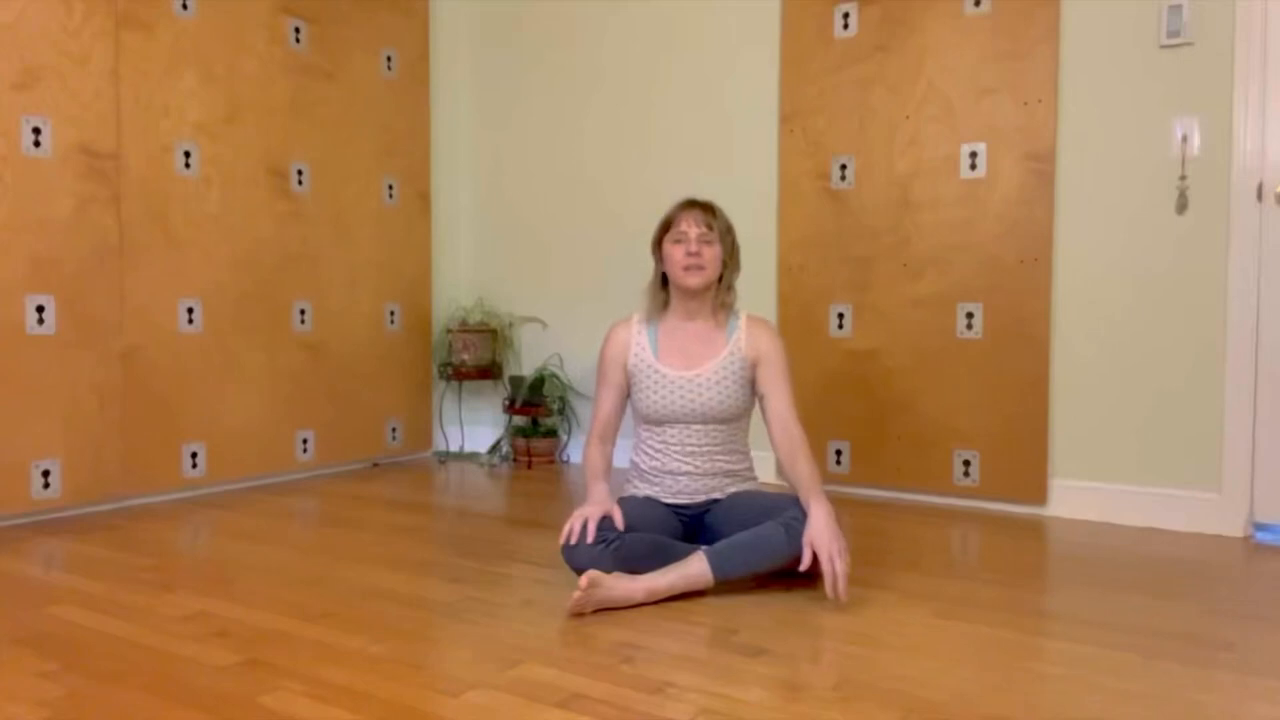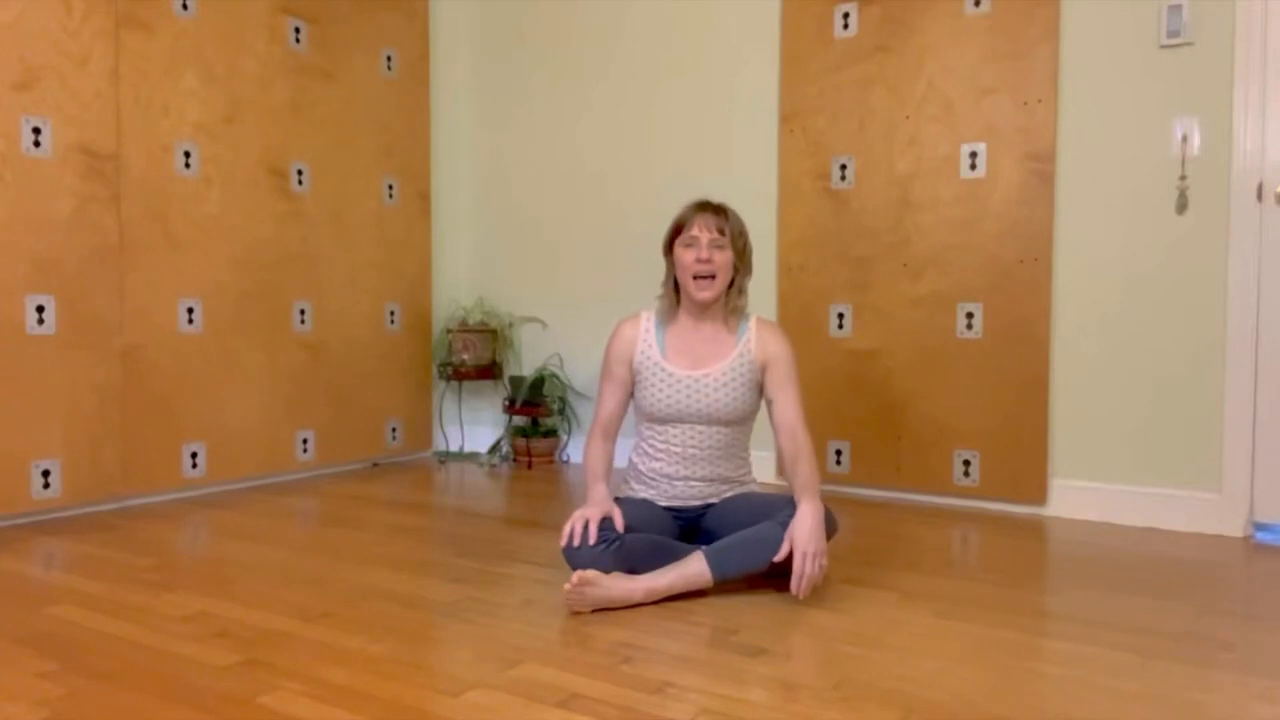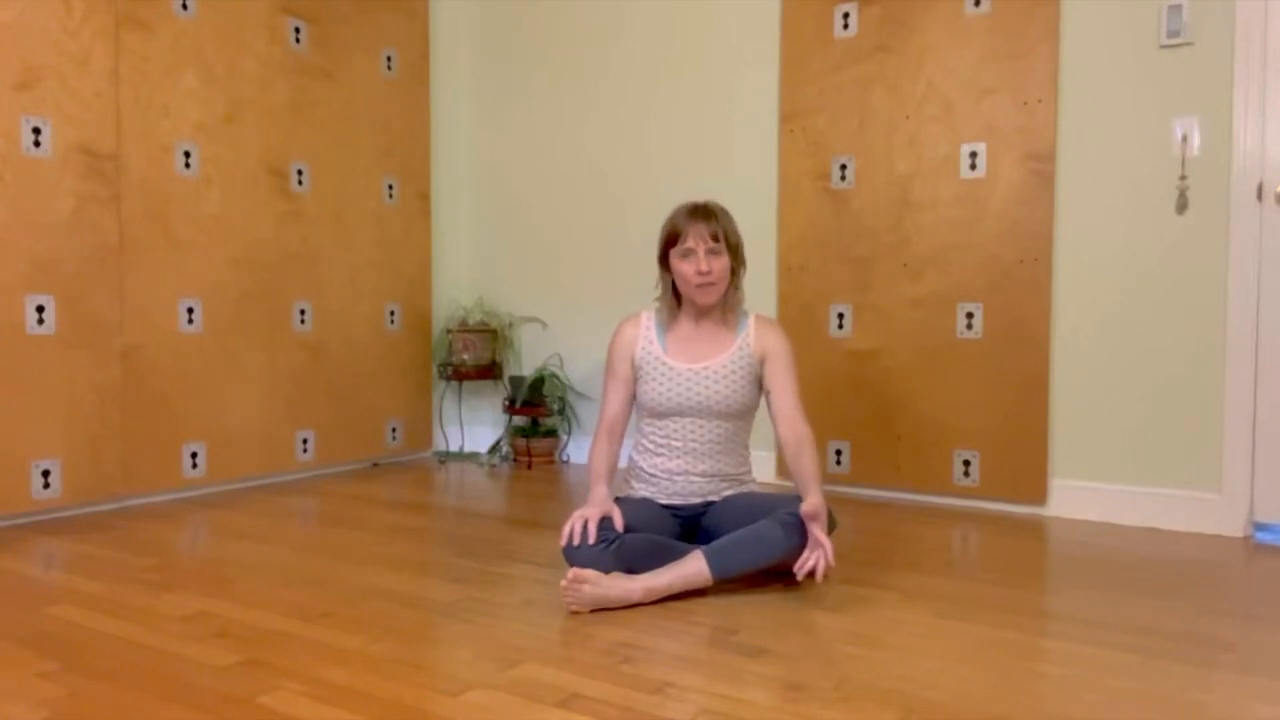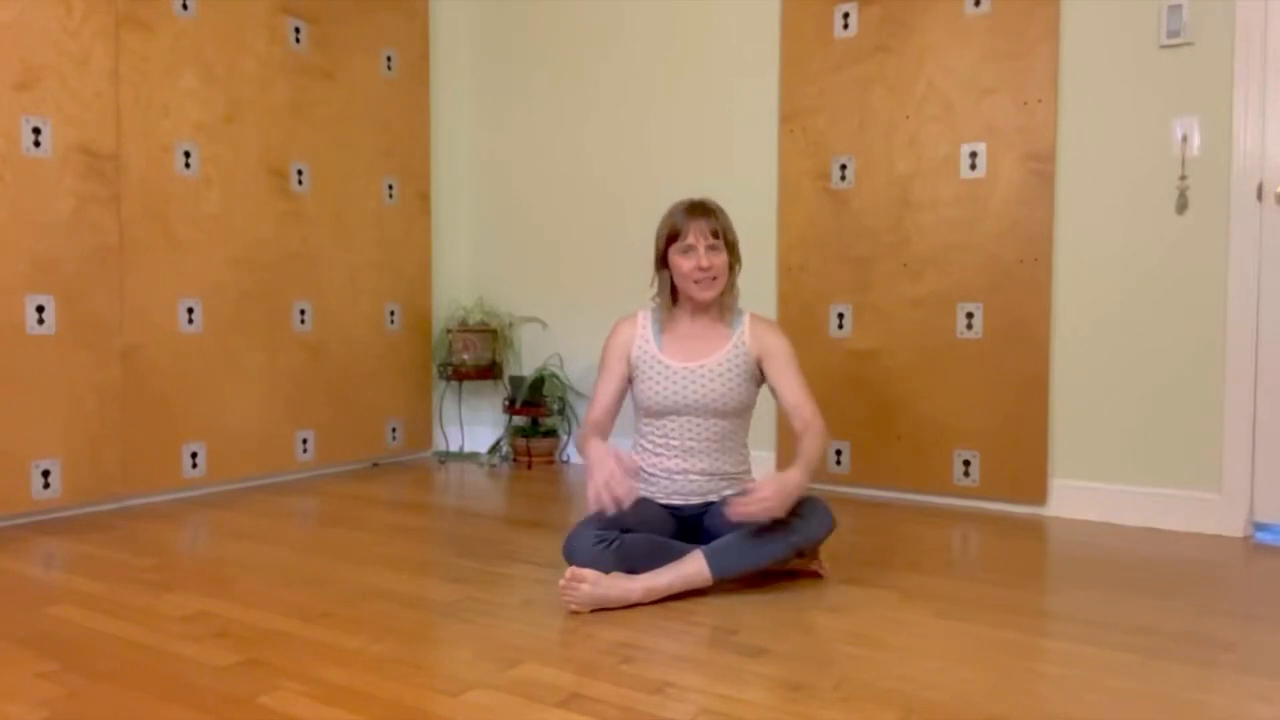
dt=0.5s
person 1, frame 1
left shoulder: (756, 337)
right shoulder: (625, 337)
left elbow: (787, 432)
right elbow: (601, 436)
left wrist: (819, 507)
right wrist: (597, 492)
left hip: (728, 502)
right hip: (653, 502)
left knee: (808, 521)
right knee: (582, 547)
left ankle: (639, 588)
right ankle: (750, 561)
person 1, frame 2
left shoulder: (766, 341)
right shoulder: (632, 335)
left elbow: (793, 436)
right elbow: (602, 431)
left wrist: (808, 507)
right wrist: (597, 492)
left hip: (727, 505)
right hip: (650, 505)
left knee: (819, 520)
right knee: (582, 546)
left ankle: (638, 588)
right ankle: (751, 562)
person 1, frame 3
left shoulder: (764, 337)
right shoulder: (634, 334)
left elbow: (793, 429)
right elbow: (609, 429)
left wrist: (814, 498)
right wrist: (598, 492)
left hip: (727, 503)
right hip: (651, 503)
left knee: (808, 524)
right knee: (583, 546)
left ankle: (636, 587)
right ankle: (750, 560)
person 1, frame 4
left shoulder: (760, 336)
right shoulder: (630, 333)
left elbow: (813, 427)
right elbow: (589, 430)
left wrist: (793, 479)
right wrist: (597, 452)
left hip: (727, 505)
right hip: (651, 506)
left knee: (815, 516)
right knee: (583, 547)
left ankle: (636, 588)
right ankle: (765, 558)
